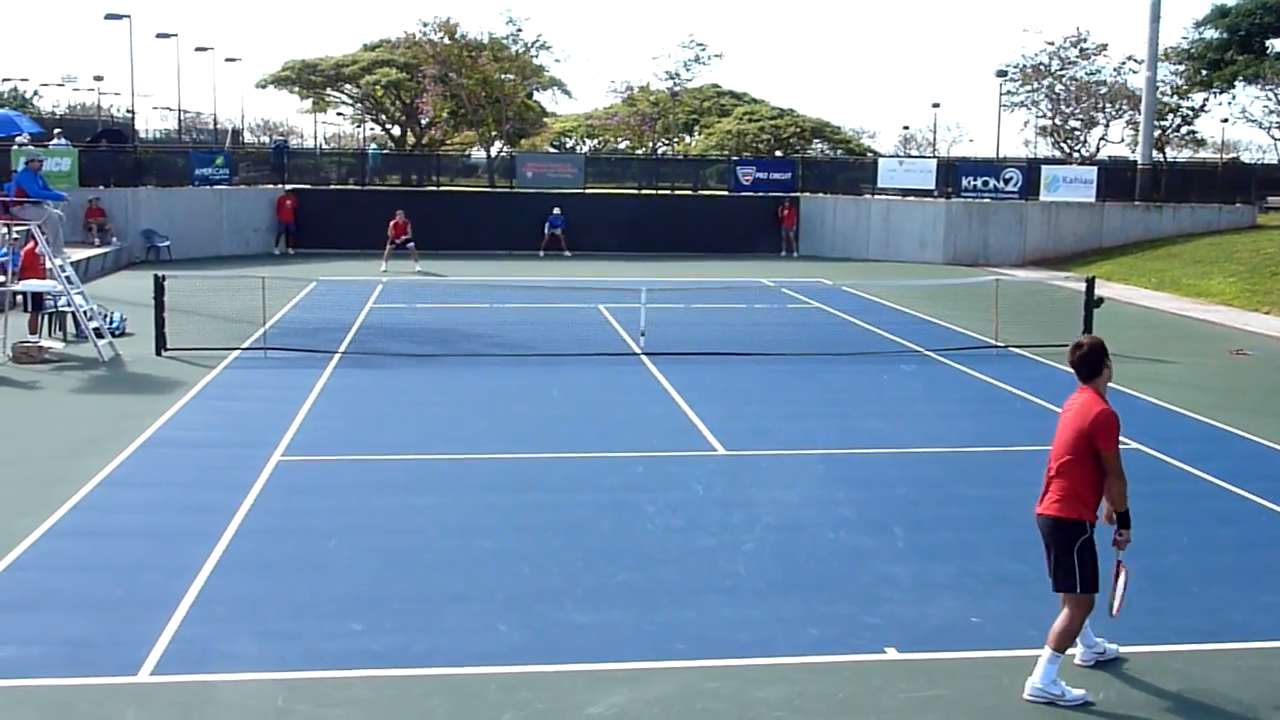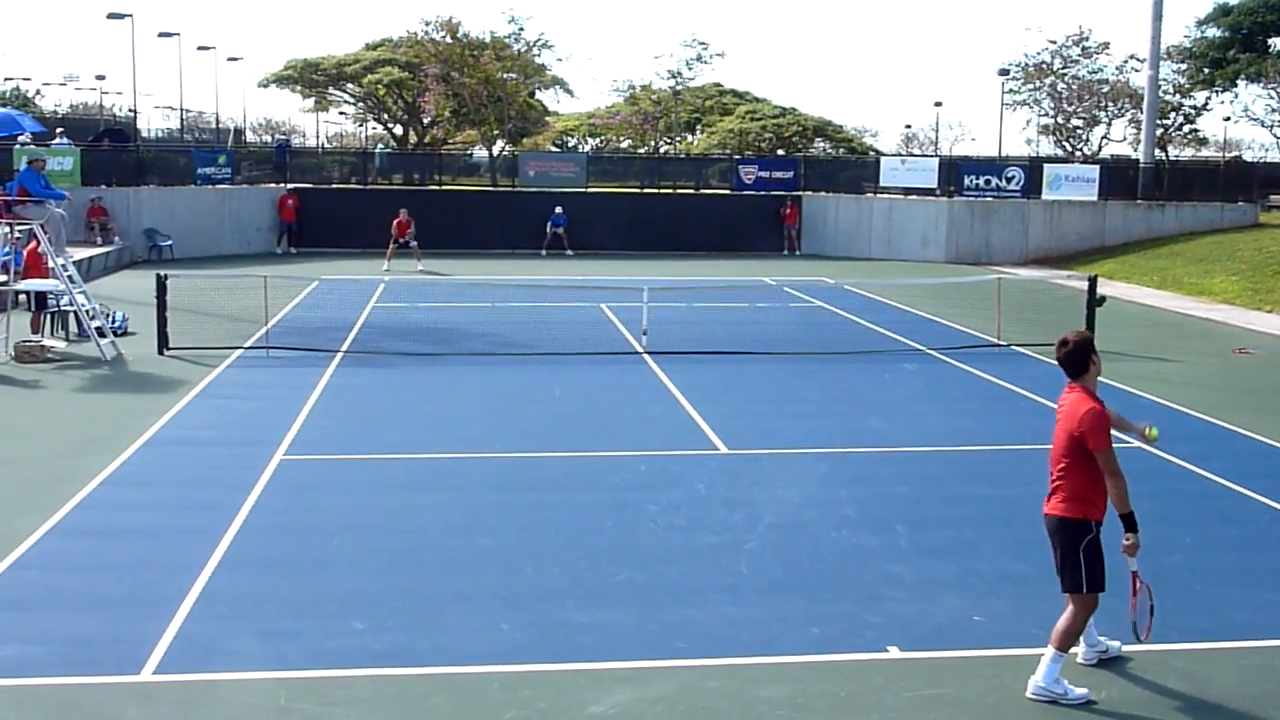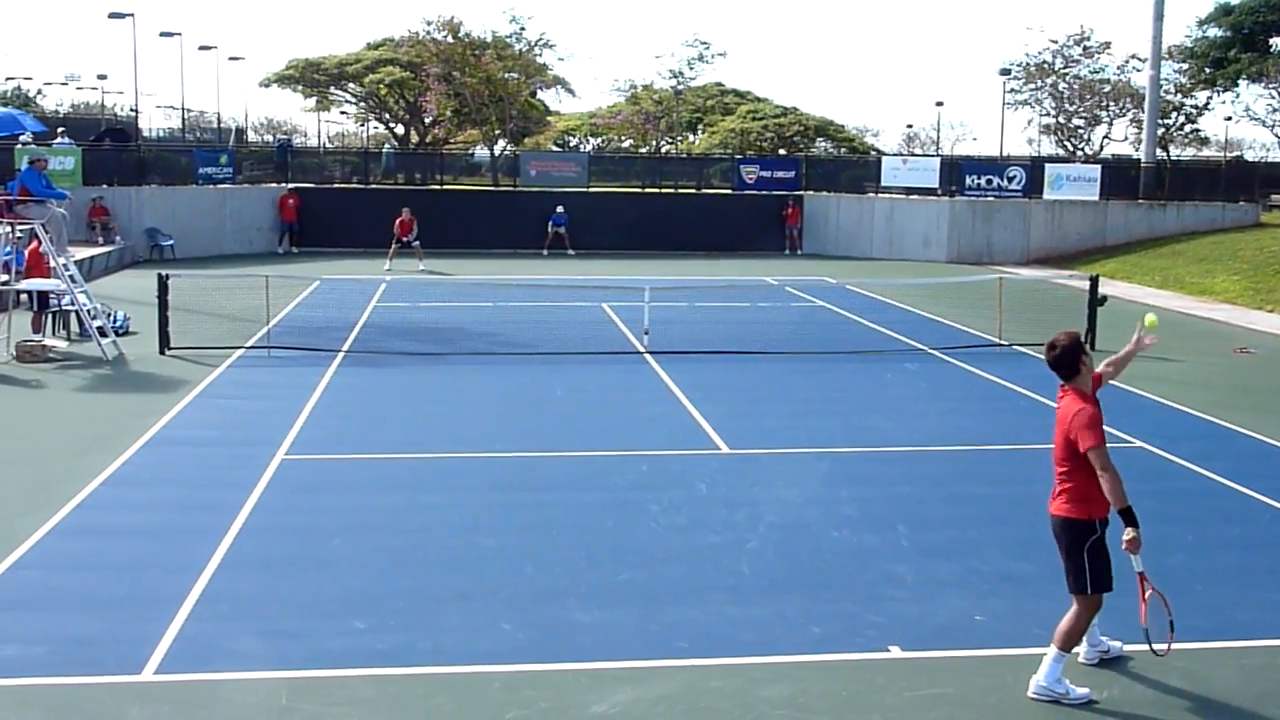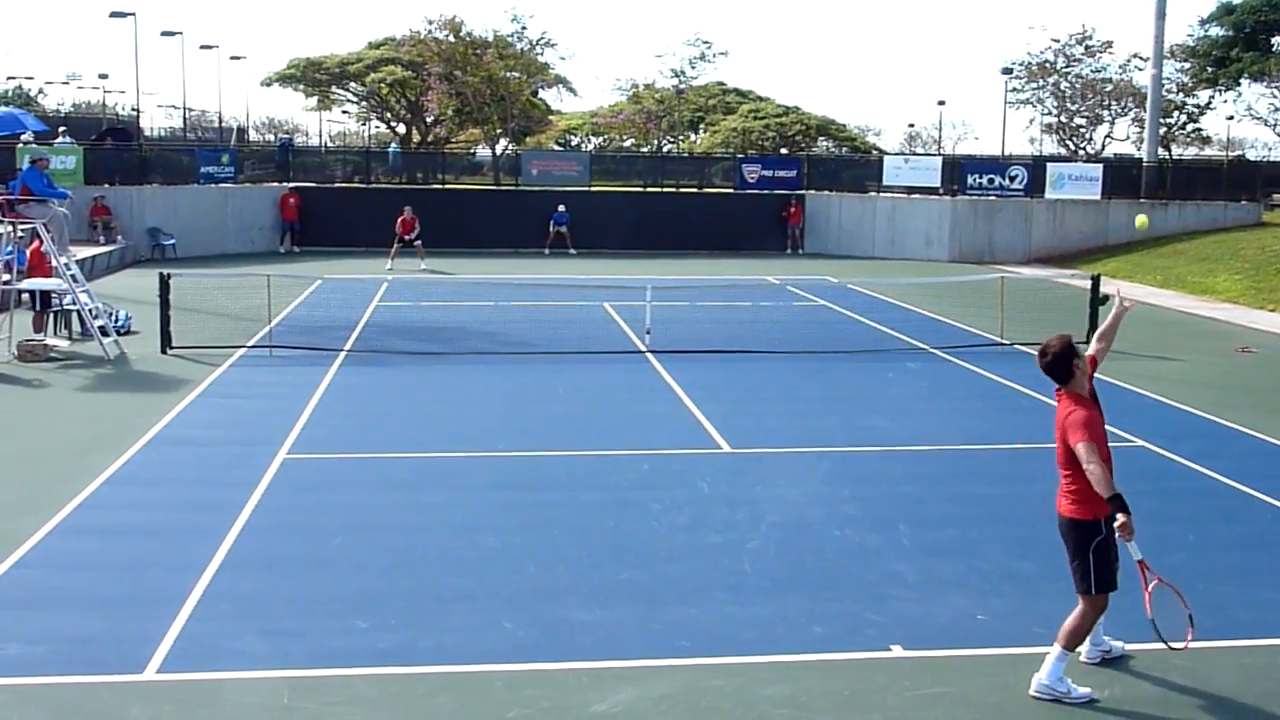
dt=0.1s
person 1, frame 1
left shoulder: (1077, 402)
right shoulder: (1103, 414)
right elbow: (1114, 476)
left wrist: (1106, 506)
right wrist: (1123, 522)
left hip: (1050, 510)
right hip: (1069, 518)
left knee: (1073, 592)
right knee: (1080, 602)
left ankle: (1089, 647)
right ankle: (1042, 681)
person 1, frame 2
left shoulder: (1076, 395)
right shoulder: (1088, 411)
right elbow: (1112, 475)
left wrist: (1133, 428)
right wrist: (1130, 527)
left hip: (1064, 512)
right hip: (1074, 518)
left knee: (1084, 591)
right knee: (1083, 600)
left ankle: (1092, 646)
right ankle: (1045, 681)
person 1, frame 3
left shoulder: (1075, 393)
right shoulder: (1083, 414)
left elbow: (1108, 370)
right elbow: (1105, 472)
left wrist: (1133, 347)
right wrist: (1130, 521)
left hip: (1070, 512)
right hip: (1080, 518)
left knee: (1089, 591)
right knee: (1088, 600)
left ankle: (1093, 645)
right ankle: (1047, 680)
person 1, frame 4
left shoulder: (1077, 387)
right shoulder: (1077, 414)
left elbow: (1100, 344)
right elbow: (1093, 462)
left wrist: (1119, 310)
right wrist: (1120, 508)
left hip: (1085, 513)
right hip: (1085, 518)
left knee: (1108, 578)
right knee: (1093, 601)
left ankle: (1094, 643)
right ankle: (1049, 678)
